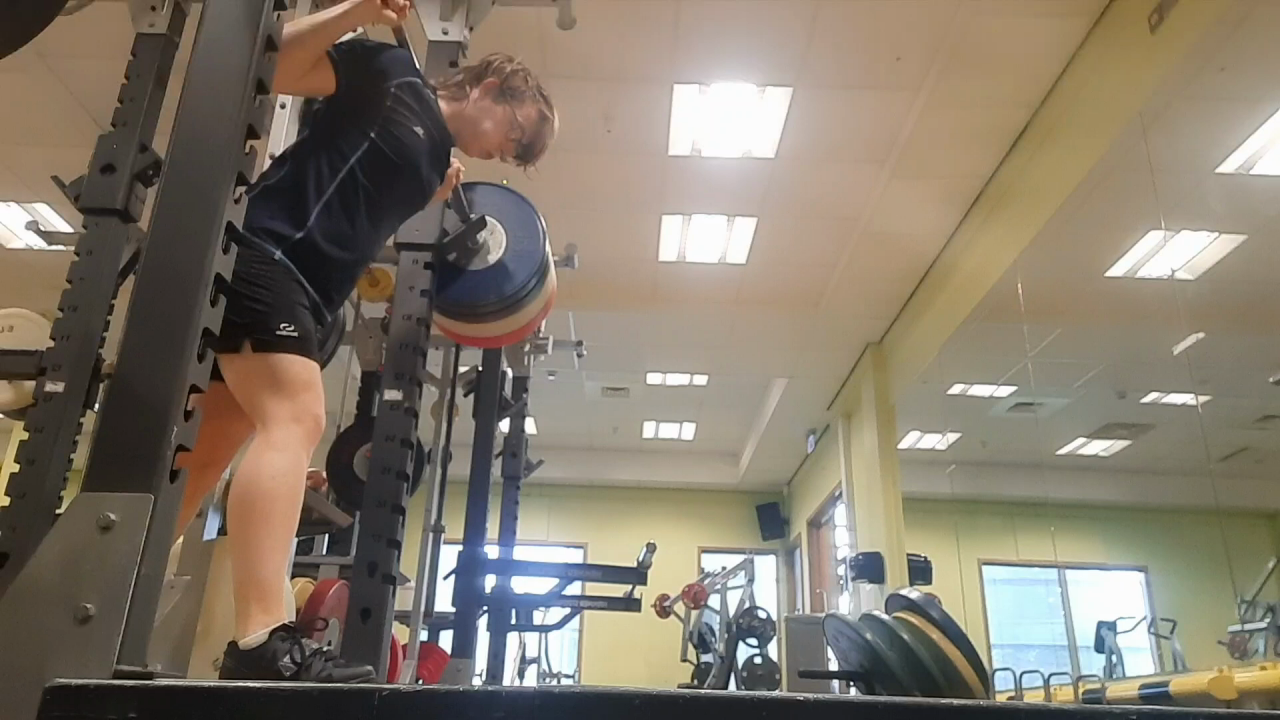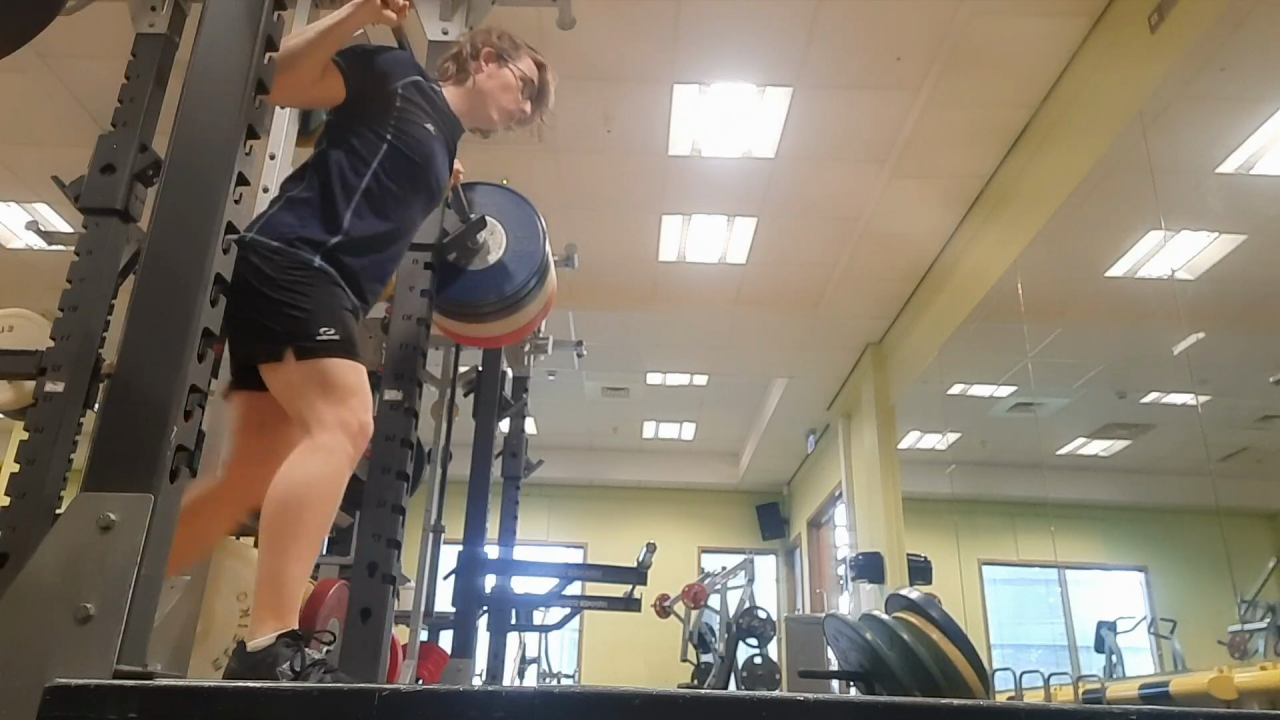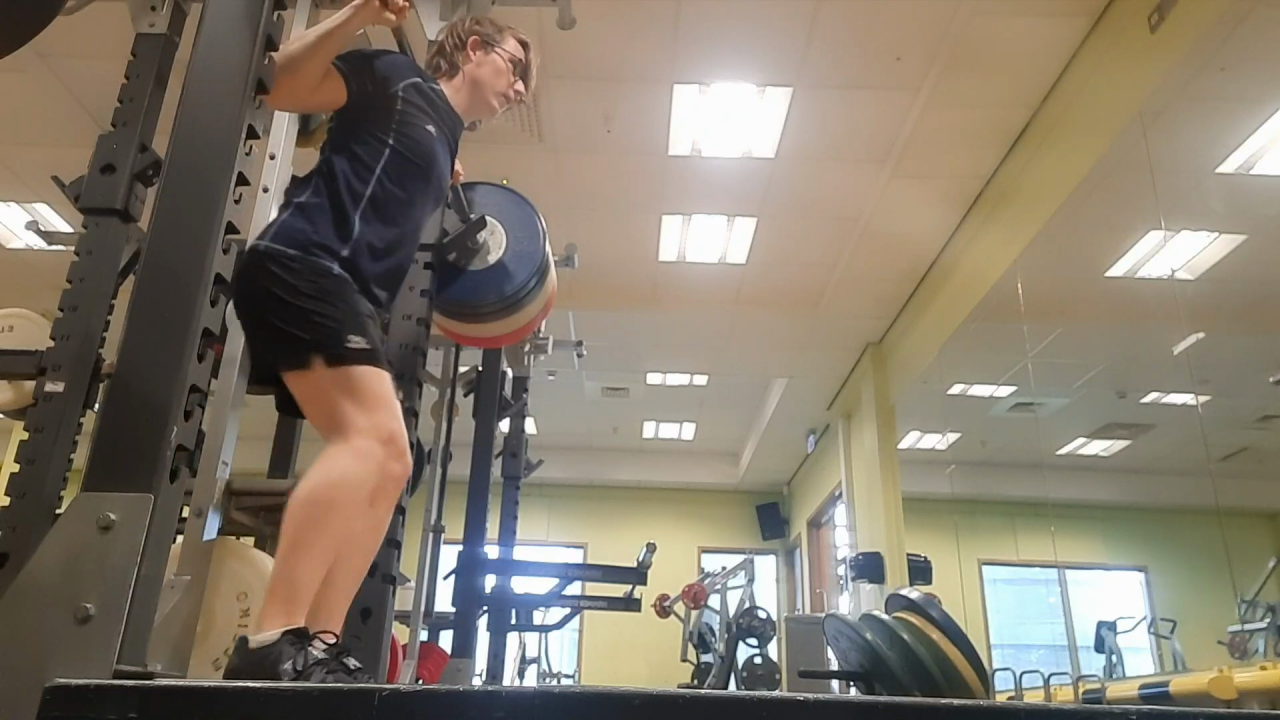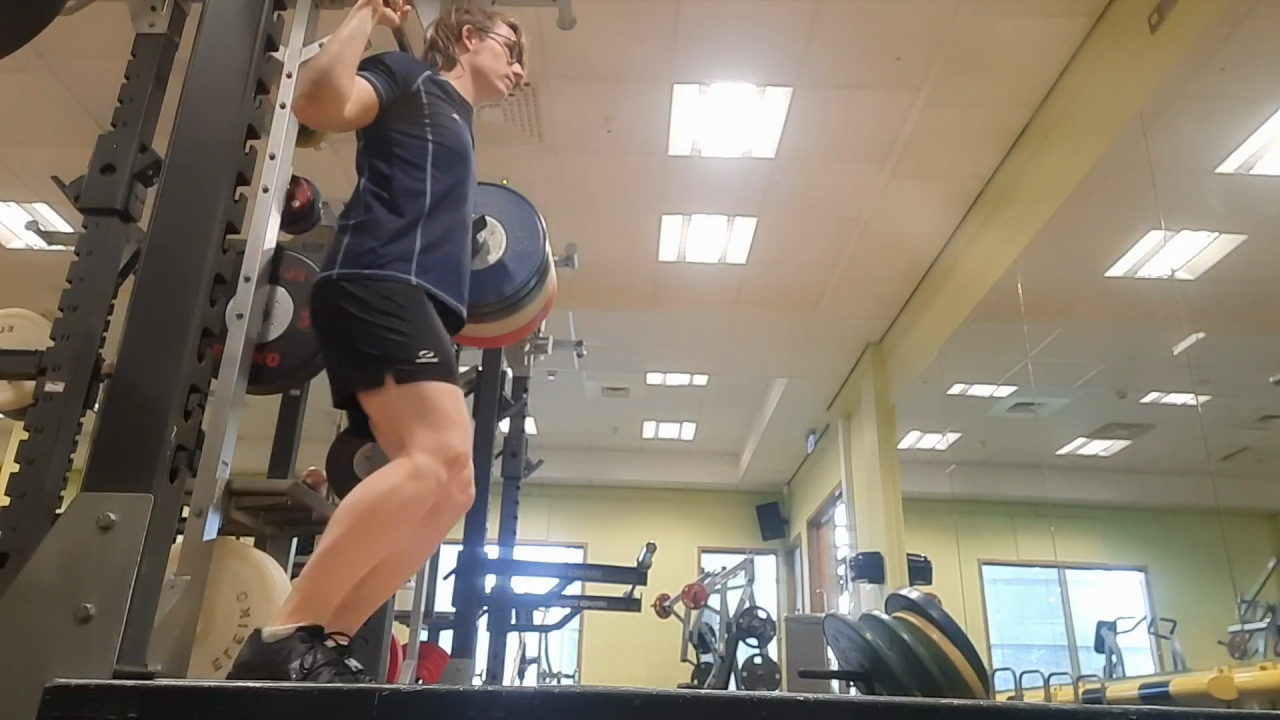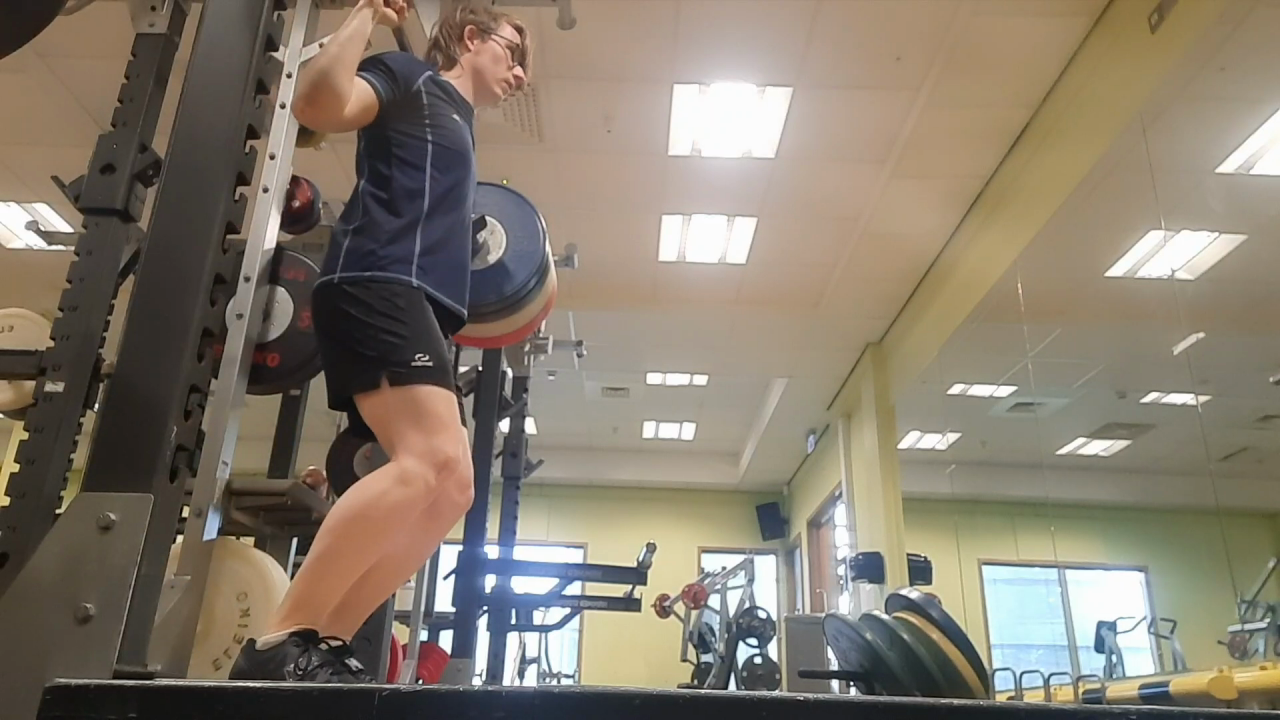
dt=0.5s
person 1, frame 1
left shoulder: (434, 161)
right shoulder: (390, 76)
right elbow: (272, 66)
left wrist: (434, 197)
left hip: (296, 286)
right hip: (258, 255)
left knee: (203, 455)
right knee: (294, 419)
right ankle: (262, 641)
person 1, frame 2
left shoulder: (444, 150)
right shoulder: (396, 78)
right elbow: (281, 81)
left wrist: (440, 198)
left hip: (325, 287)
right hip: (288, 263)
left knee: (254, 473)
right knee: (344, 426)
right ankle: (269, 648)
person 1, frame 3
left shoulder: (445, 141)
right shoulder: (395, 79)
right elbow: (281, 83)
left wrist: (441, 193)
left hip: (341, 290)
right hip: (300, 267)
left knee: (386, 459)
right knee: (369, 437)
left ankle: (315, 645)
right ankle: (270, 642)
person 1, frame 4
left shoulder: (452, 124)
right shoulder: (411, 79)
right elbow: (318, 101)
left hip: (412, 304)
right hip: (379, 287)
left knee: (451, 486)
right knee: (434, 458)
left ankle: (324, 645)
right ankle: (284, 640)
person 1, frame 5
left shoulder: (454, 124)
right shoulder: (409, 79)
right elbow: (317, 102)
left hip: (412, 304)
right hip: (378, 288)
left knee: (451, 486)
right knee: (426, 462)
left ankle: (322, 646)
right ankle: (279, 644)
